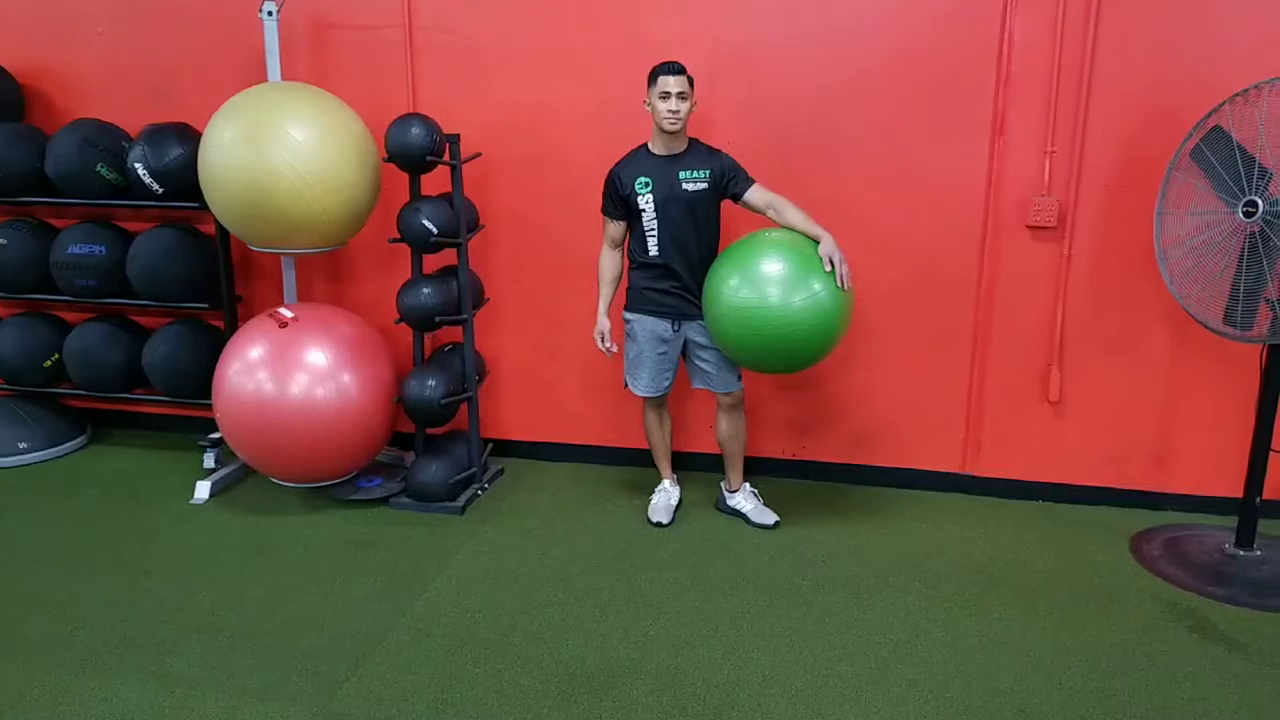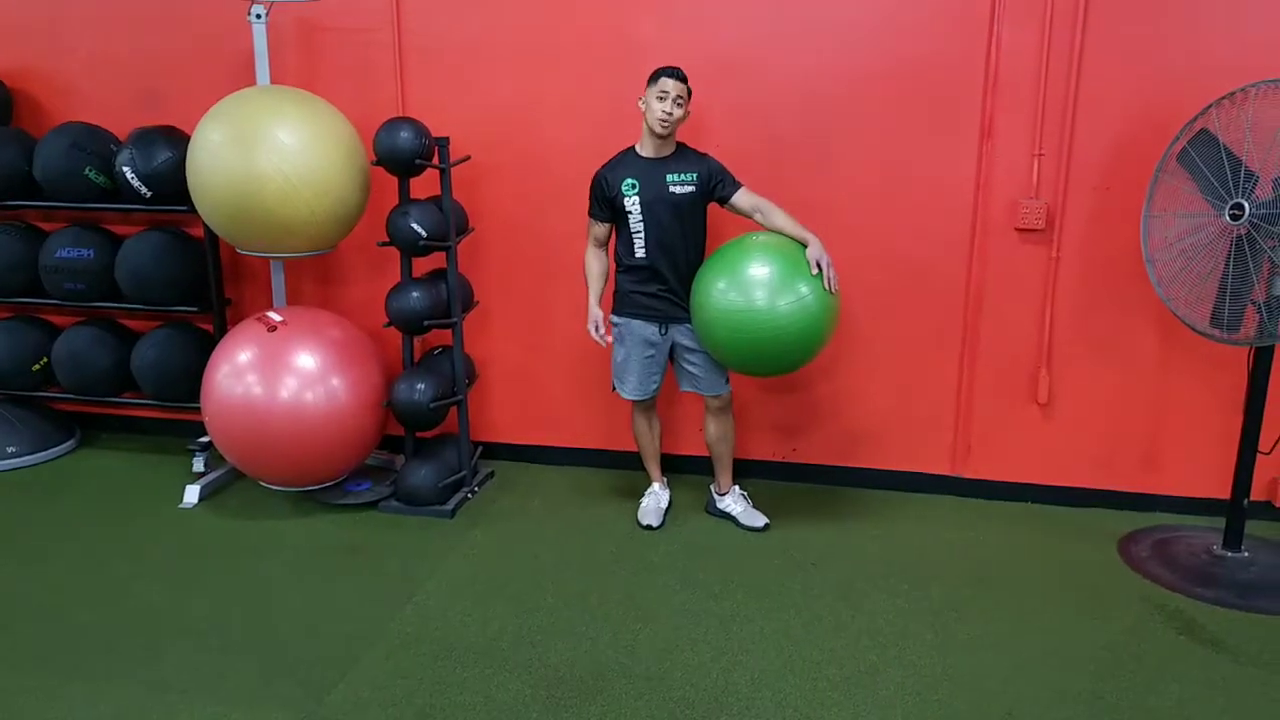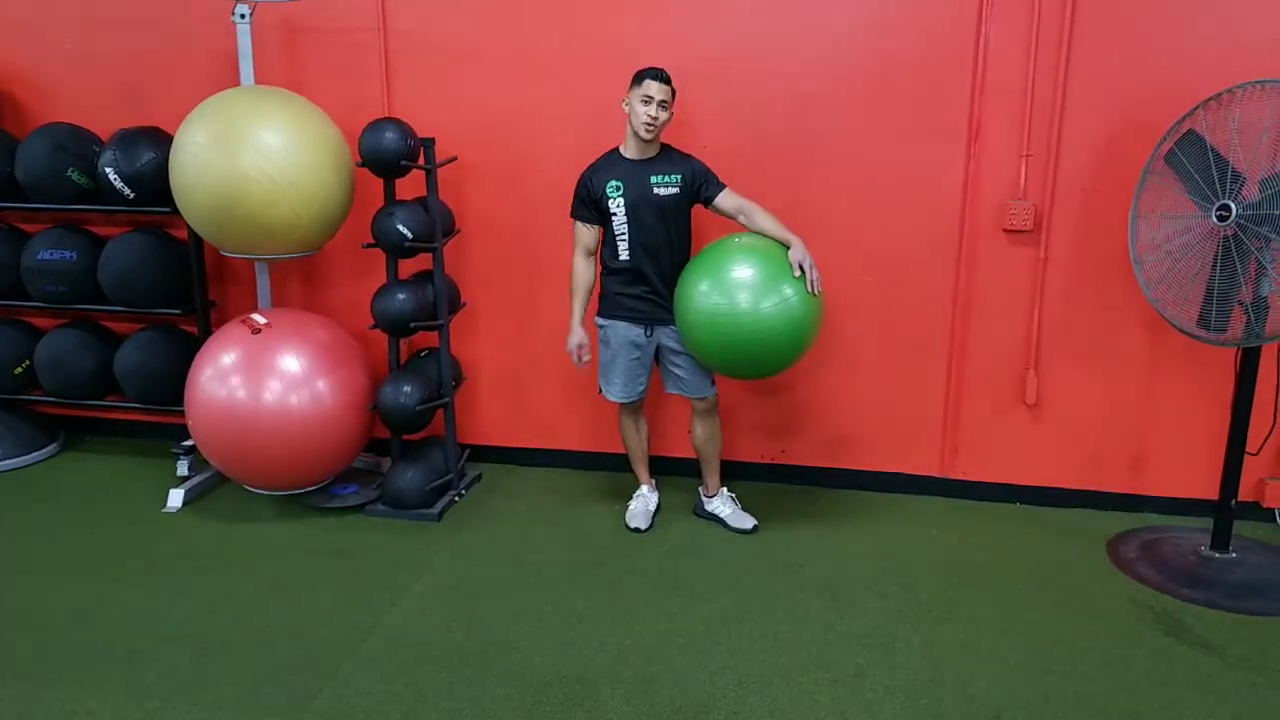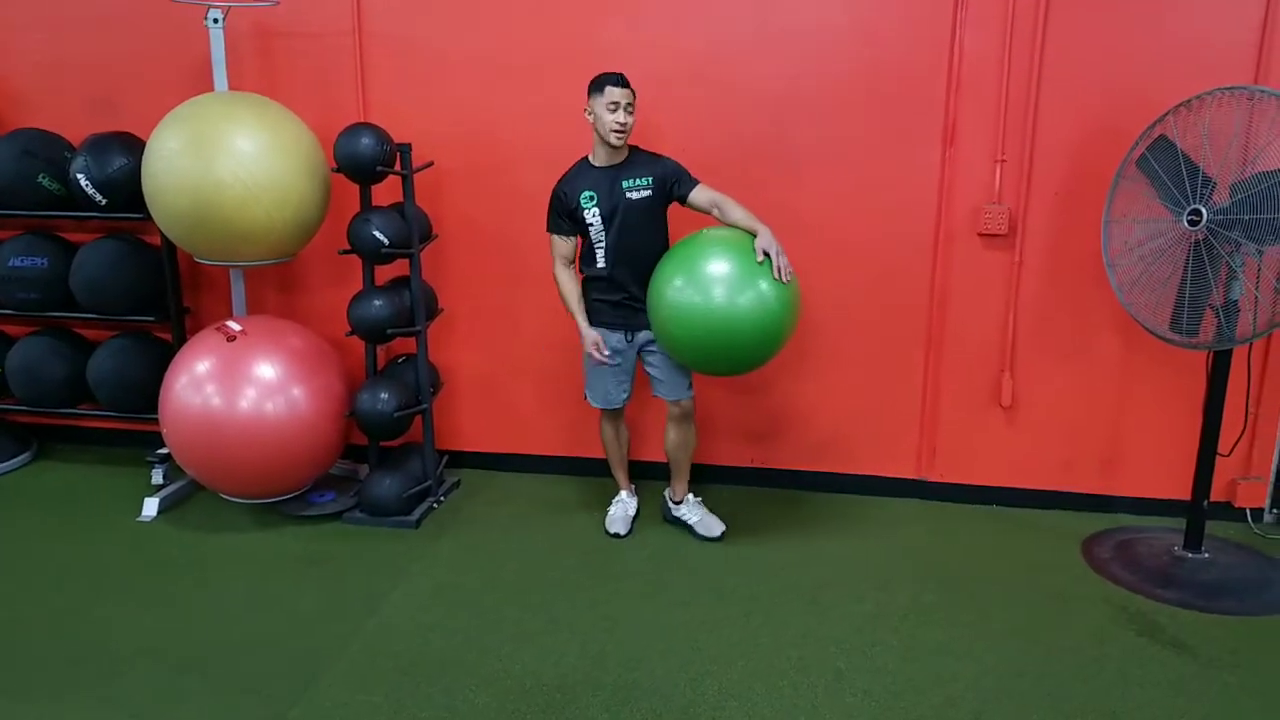
dt=0.7s
person 1, frame 1
left shoulder: (715, 163)
right shoulder: (625, 173)
left elbow: (771, 205)
right elbow: (612, 247)
left wrist: (823, 237)
right wrist: (602, 312)
left hip: (708, 306)
right hip: (649, 311)
left knee: (730, 397)
right knee: (654, 399)
left ankle: (736, 491)
right ankle: (667, 485)
person 1, frame 2
left shoulder: (701, 168)
right shoulder: (611, 175)
left elbow: (757, 208)
right elbow: (597, 246)
left wrist: (810, 240)
right wrist: (593, 305)
left hip: (694, 309)
right hip: (635, 314)
left knee: (718, 399)
right knee: (642, 402)
left ankle: (724, 493)
right ankle: (657, 487)
person 1, frame 3
left shoulder: (686, 169)
right shoulder: (596, 177)
left elbow: (742, 209)
right elbow: (585, 254)
left wrist: (794, 243)
right wrist: (576, 323)
left hip: (680, 311)
right hip: (621, 316)
left knee: (705, 401)
right knee: (629, 404)
left ankle: (713, 496)
right ankle: (645, 489)
person 1, frame 4
left shoulder: (658, 169)
right shoulder: (569, 188)
left elbow: (715, 203)
right elbow: (563, 264)
left wrist: (761, 230)
right wrist: (583, 326)
right hip: (605, 321)
left knee: (681, 406)
right knee: (611, 410)
left ankle: (680, 500)
right ankle: (625, 494)
